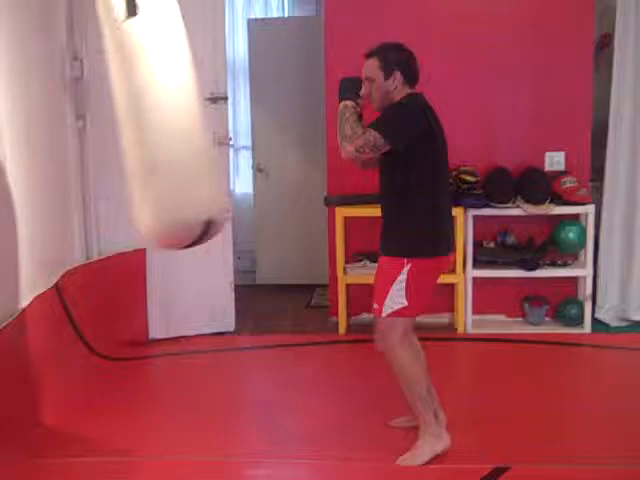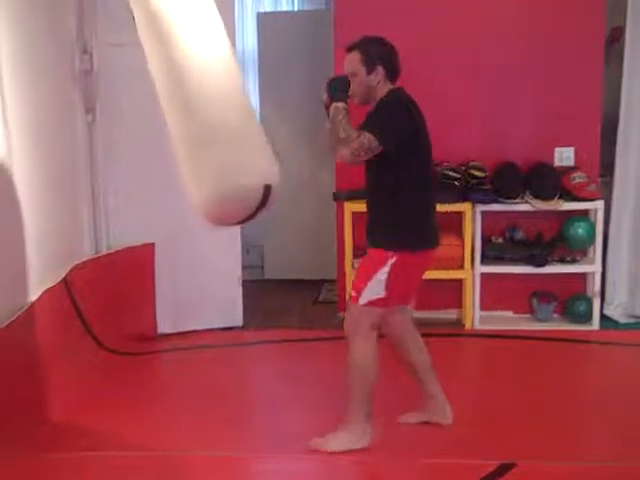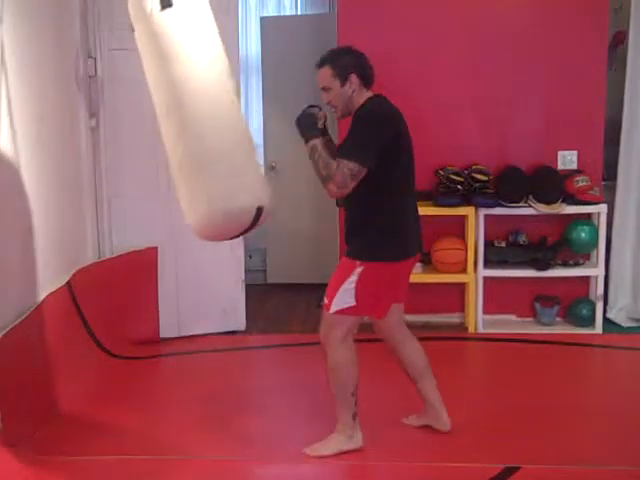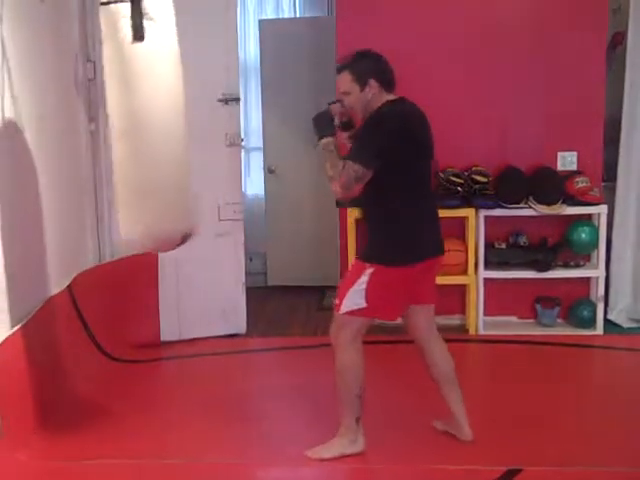
dt=0.3s
person 1, frame 1
left shoulder: (408, 111)
right shoulder: (410, 113)
left elbow: (352, 150)
right elbow: (369, 156)
left wrist: (347, 102)
right wrist: (354, 105)
left hip: (415, 246)
right hip: (413, 240)
left knee: (390, 336)
right knee: (399, 330)
left ankle: (432, 433)
right ankle: (431, 412)
person 1, frame 2
left shoulder: (394, 108)
right shoulder: (393, 108)
left elbow: (348, 152)
right elbow: (357, 152)
left wrist: (338, 103)
right wrist: (337, 108)
left hip: (401, 240)
right hip: (403, 235)
left knee: (358, 325)
right knee: (396, 322)
left ankle: (357, 427)
right ankle: (437, 405)
person 1, frame 3
left shoulder: (370, 119)
right shoulder: (381, 112)
left elbow: (339, 184)
right elbow: (353, 168)
left wrist: (311, 138)
right wrist: (323, 135)
left hip: (375, 248)
right hip: (398, 242)
left knee: (334, 333)
right knee: (392, 328)
left ankle: (347, 431)
right ankle: (436, 410)
person 1, frame 4
left shoulder: (382, 123)
right shoulder: (408, 114)
left elbow: (343, 186)
left wrist: (326, 137)
right wrist: (349, 133)
left hip: (390, 252)
right hip: (422, 246)
left knee: (344, 333)
right knee: (425, 332)
left ankle: (350, 434)
right ankle: (460, 421)
